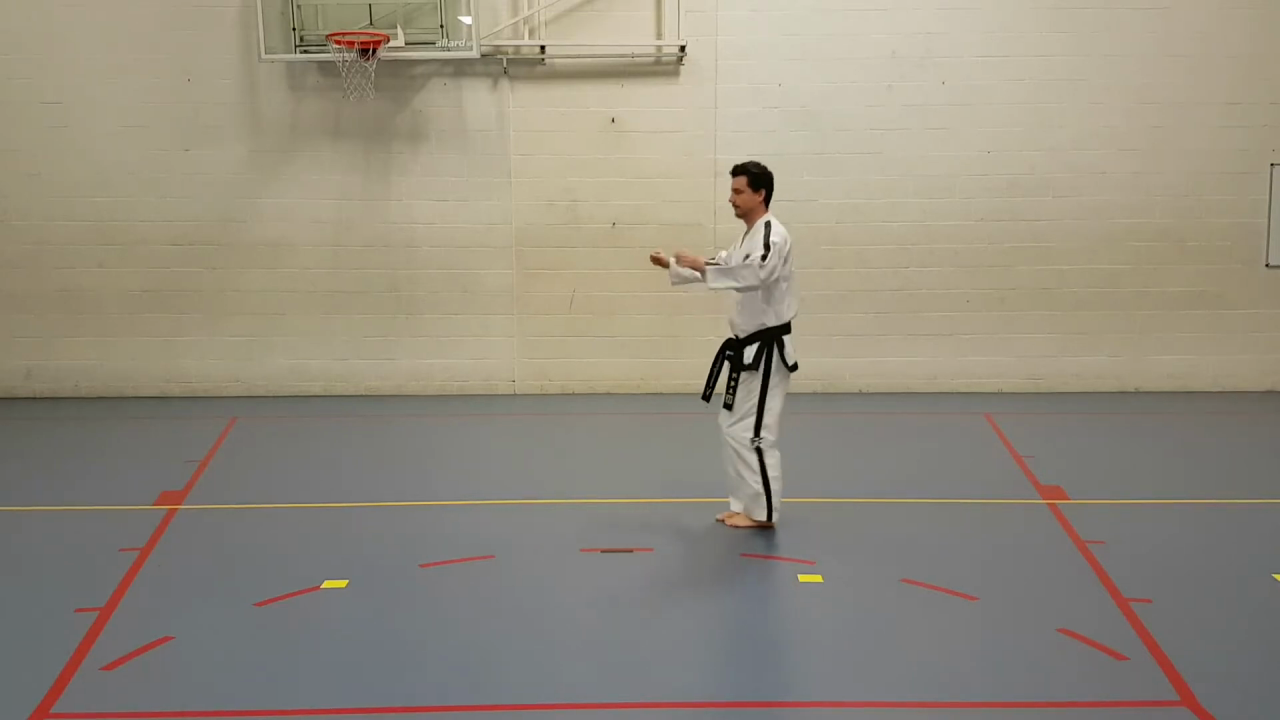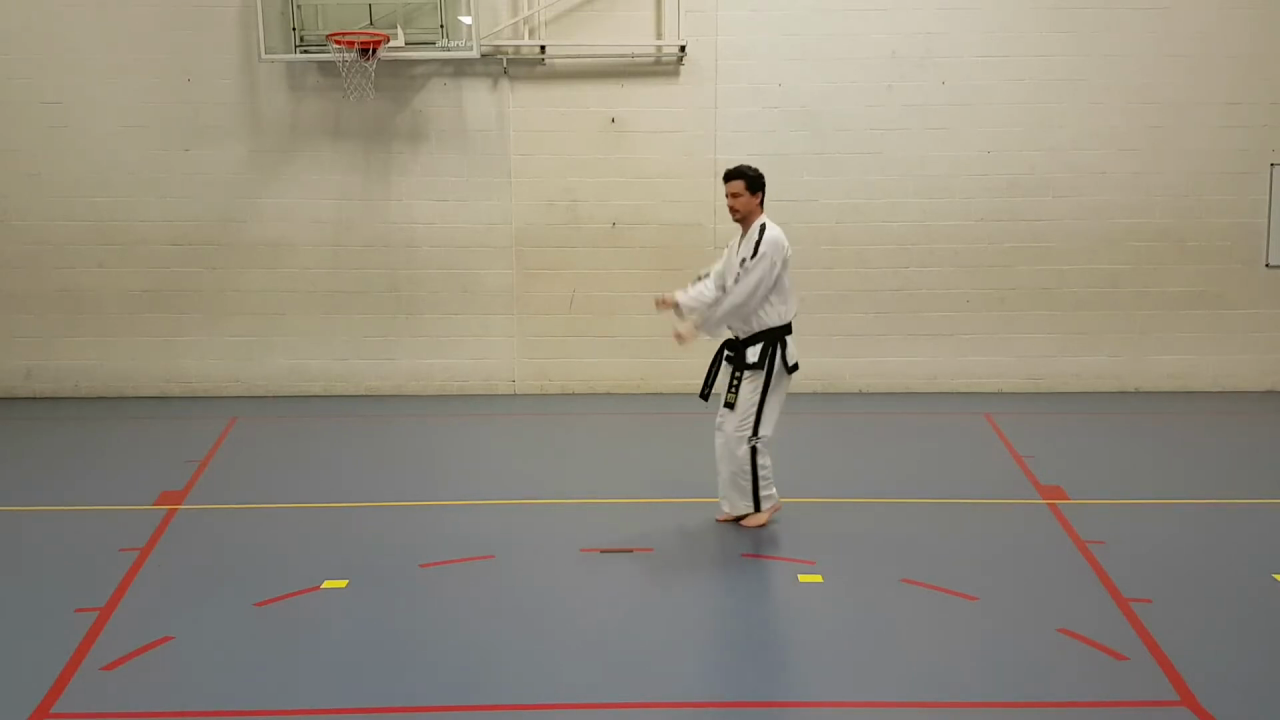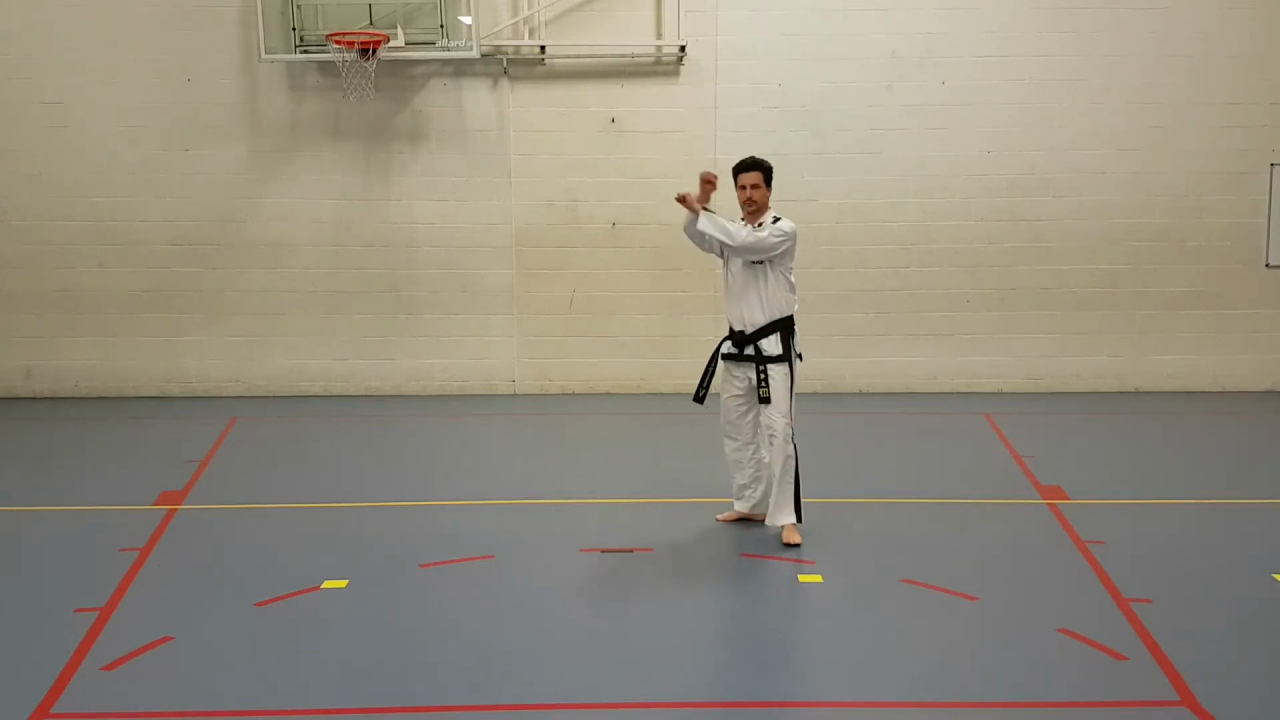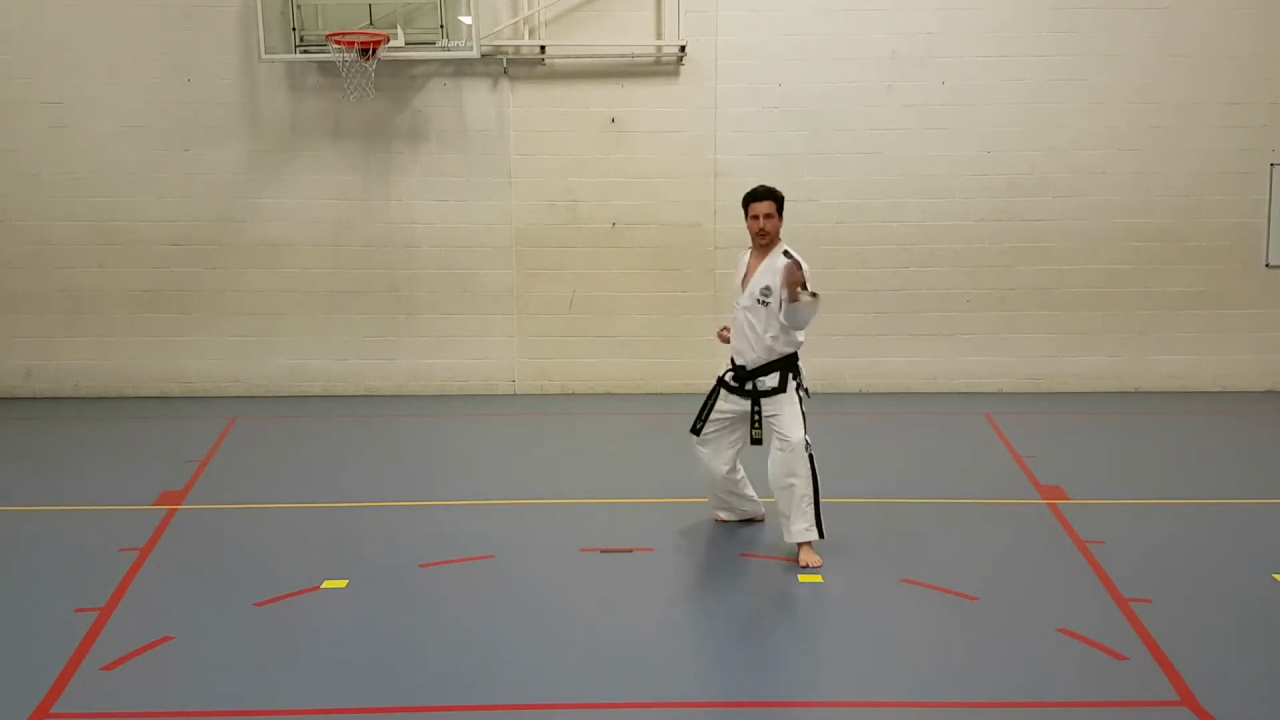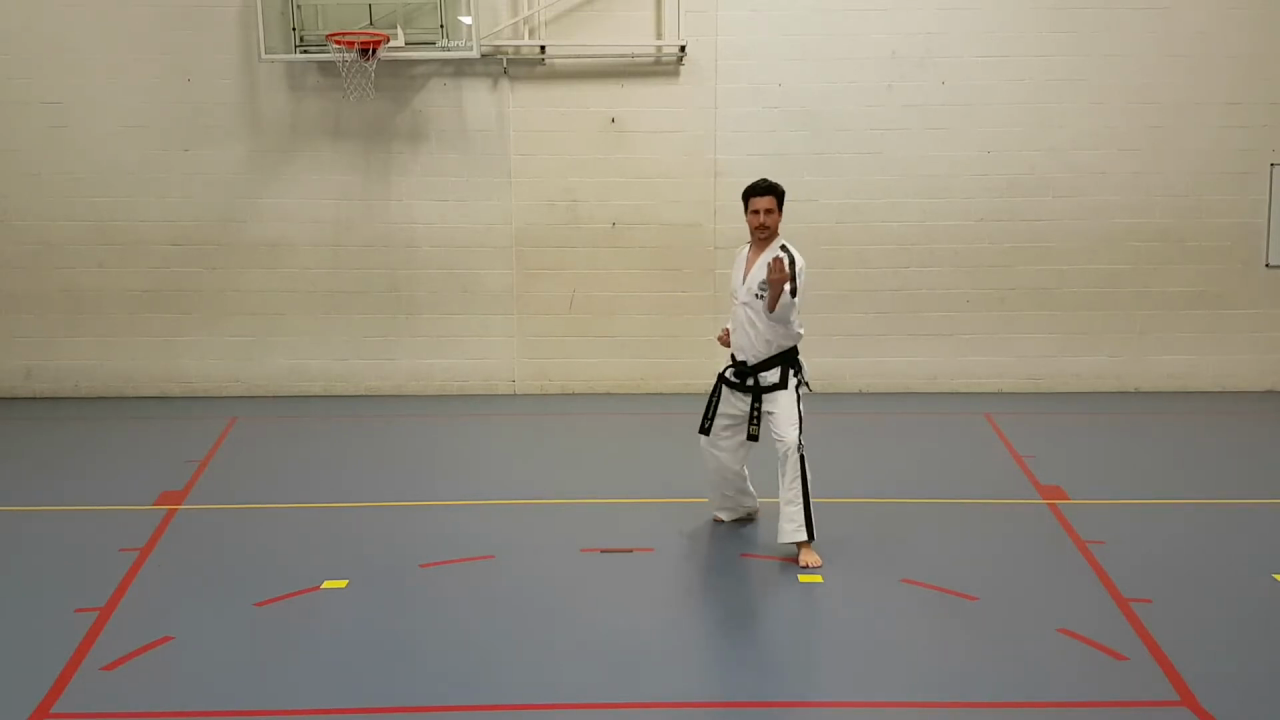
dt=0.4s
person 1, frame 1
left shoulder: (772, 235)
right shoulder: (748, 237)
left elbow: (758, 271)
right elbow: (721, 267)
left wrist: (704, 266)
right wrist: (672, 266)
left hip: (766, 350)
right hip: (751, 349)
left knee: (752, 432)
right knee: (735, 427)
left ankle: (763, 511)
right ankle: (746, 504)
person 1, frame 2
left shoulder: (769, 240)
right shoulder: (738, 244)
left elbow: (743, 294)
right elbow: (715, 283)
left wrist: (698, 325)
right wrist: (681, 302)
left hip: (767, 351)
right hip: (746, 350)
left knee: (744, 432)
right knee: (729, 428)
left ankle: (761, 504)
right ankle: (744, 503)
person 1, frame 3
left shoulder: (782, 230)
right shoulder: (730, 228)
left elbow: (744, 241)
right elbow: (697, 233)
left wrist: (701, 211)
right wrist: (701, 203)
left hip: (774, 346)
right hip: (738, 346)
left knee: (777, 430)
right knee: (738, 429)
left ankle: (787, 520)
right ankle: (751, 505)
person 1, frame 4
left shoulder: (791, 266)
right shoulder: (744, 261)
left elbow: (795, 322)
left wrist: (798, 295)
right wrist: (732, 329)
left hip: (778, 378)
right hip: (739, 377)
left knee: (794, 447)
right knee: (709, 445)
left ankle: (804, 540)
right ankle: (744, 507)
person 1, frame 5
left shoulder: (789, 261)
right shoulder: (742, 255)
left elbow: (784, 319)
left wrist: (777, 291)
right wrist: (730, 330)
left hip: (778, 373)
right hip: (739, 372)
left knee: (789, 446)
right knee: (717, 445)
left ankle: (803, 540)
right ankle: (736, 506)
